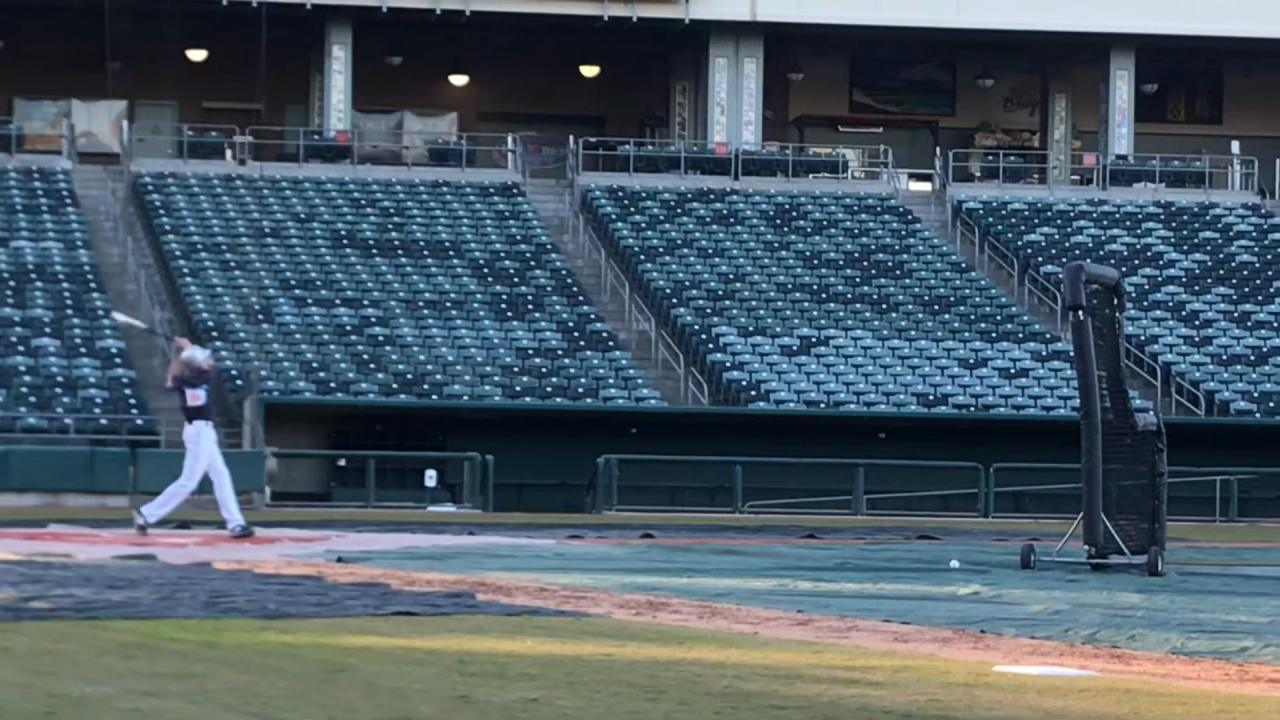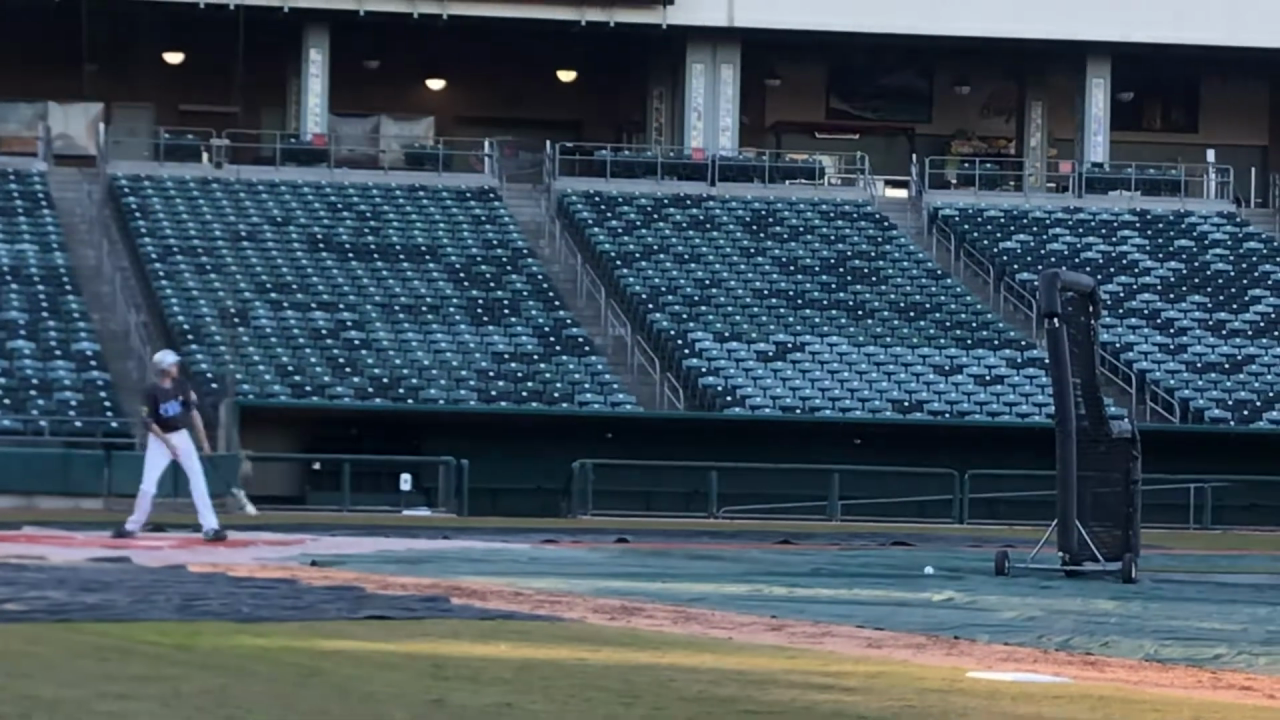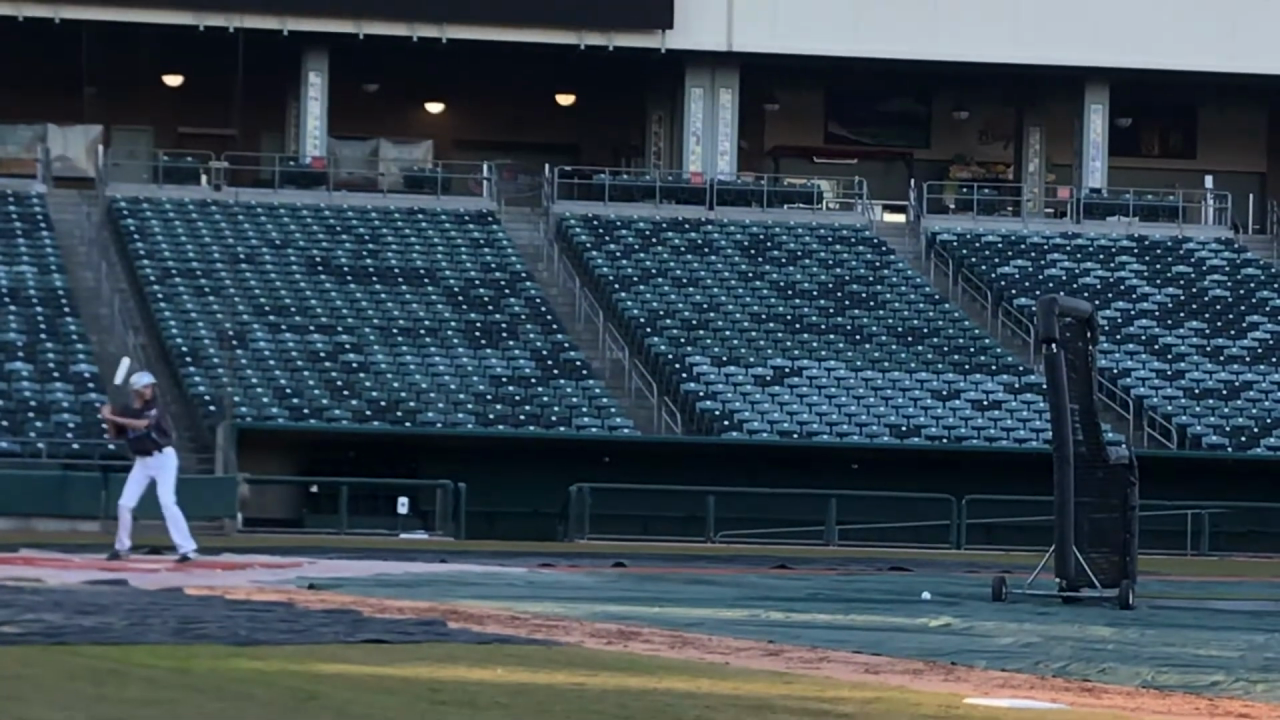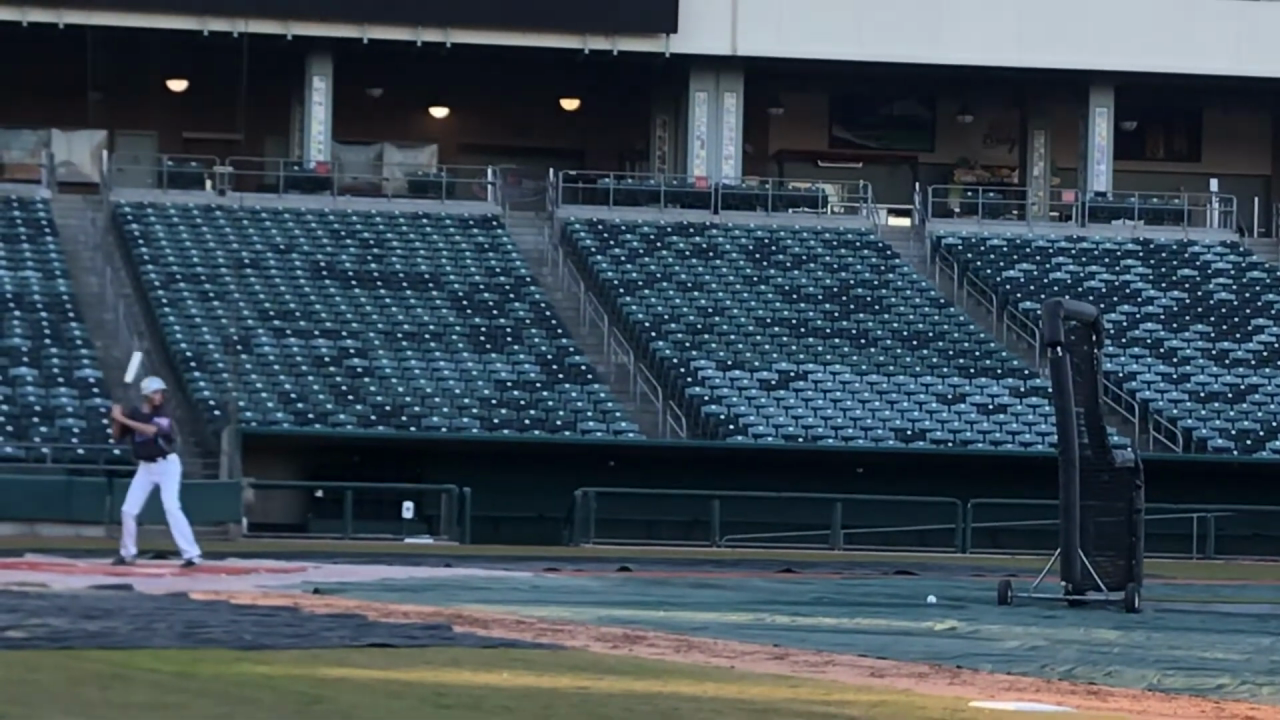
dt=0.7s
person 1, frame 1
left shoulder: (183, 380)
right shoulder: (206, 377)
left elbow: (170, 379)
right elbow: (211, 364)
left wrist: (180, 354)
right wrist: (187, 346)
left hip: (200, 431)
right hip: (201, 432)
left knee: (222, 476)
right knee: (188, 482)
left ankle: (235, 524)
right ankle: (146, 515)
person 1, frame 2
left shoulder: (181, 385)
right shoulder: (152, 392)
left elbow: (193, 412)
right elbow: (150, 423)
left wrist: (203, 440)
right wrist: (168, 445)
left hip: (181, 435)
right hip: (159, 440)
left knee: (198, 478)
right knee: (147, 486)
left ankle: (210, 527)
right ankle: (132, 526)
person 1, frame 3
left shoulder: (153, 406)
right shoulder: (125, 410)
left elbow: (142, 424)
right elbow: (115, 435)
left wrist: (112, 417)
right wrist: (109, 418)
left hip: (163, 458)
right hip: (142, 461)
left knee: (167, 502)
right knee: (125, 503)
left ankle: (187, 548)
right ankle: (122, 547)
person 1, frame 4
left shoulder: (162, 412)
right shoulder: (133, 413)
left elbow: (152, 430)
right elbow: (117, 436)
left wrist: (122, 419)
right wrist: (116, 419)
left hip: (167, 464)
right hip: (145, 467)
left knee: (171, 507)
right knee: (128, 510)
left ankle: (192, 554)
right ankle: (127, 554)
